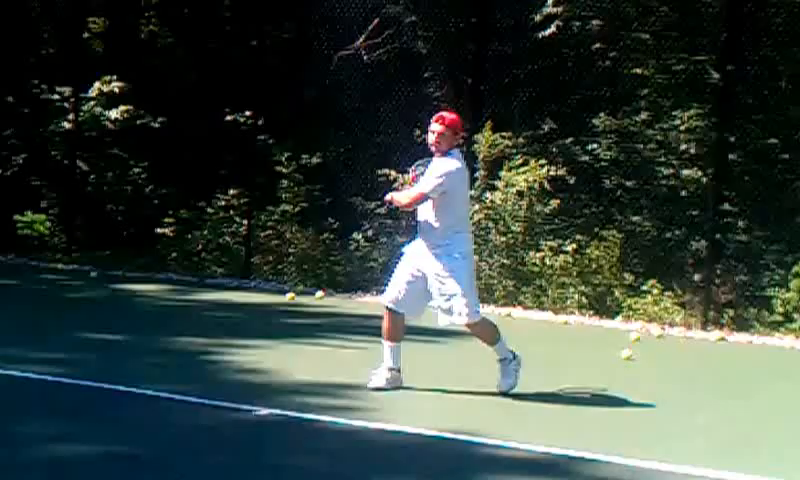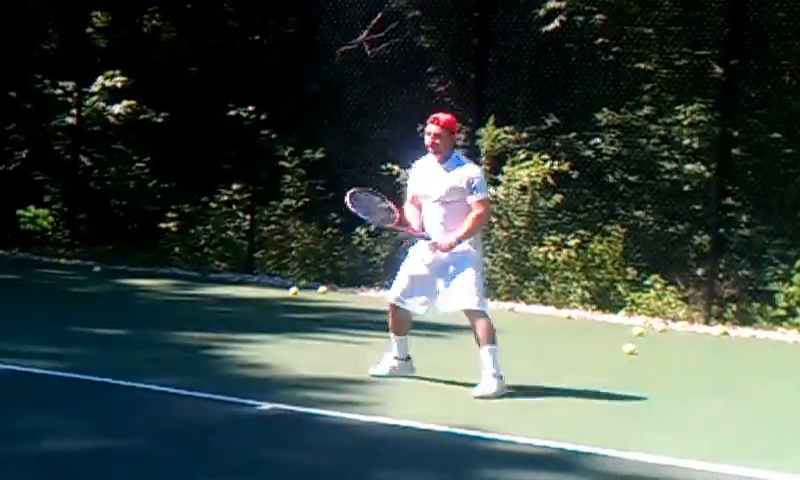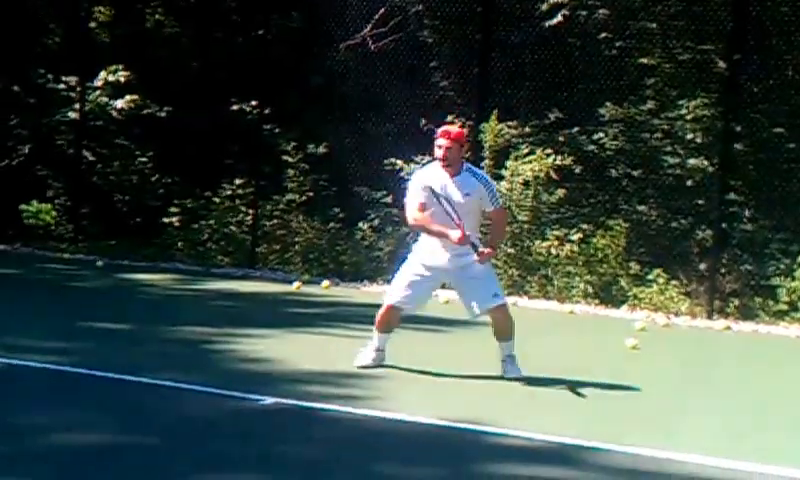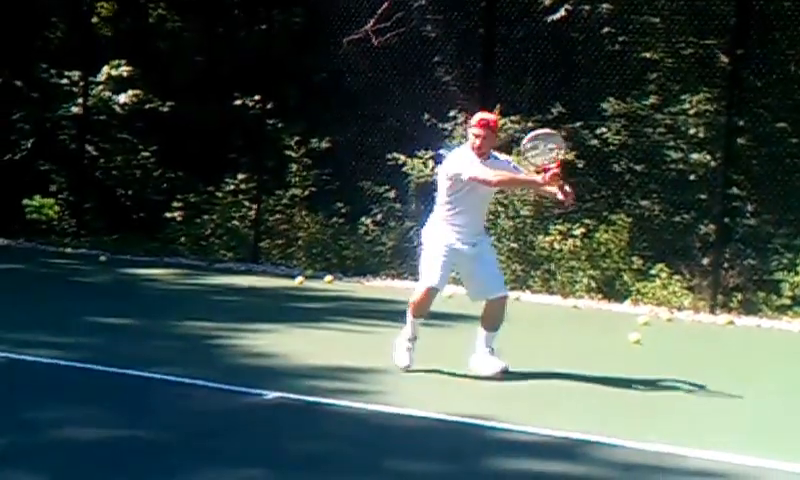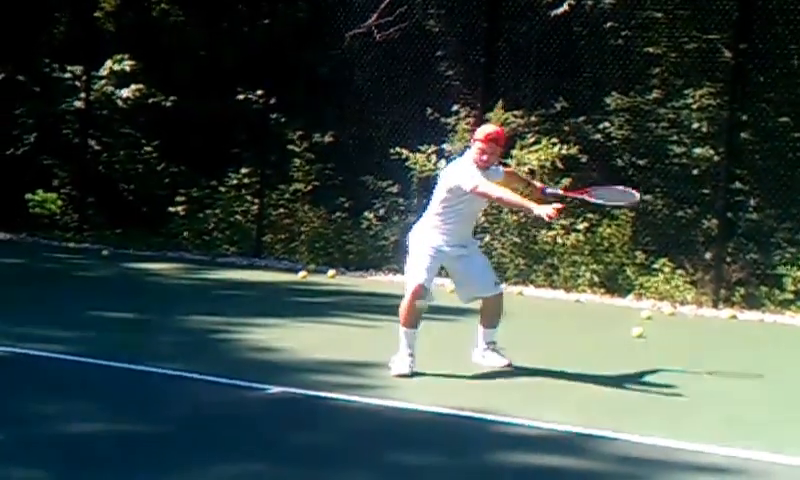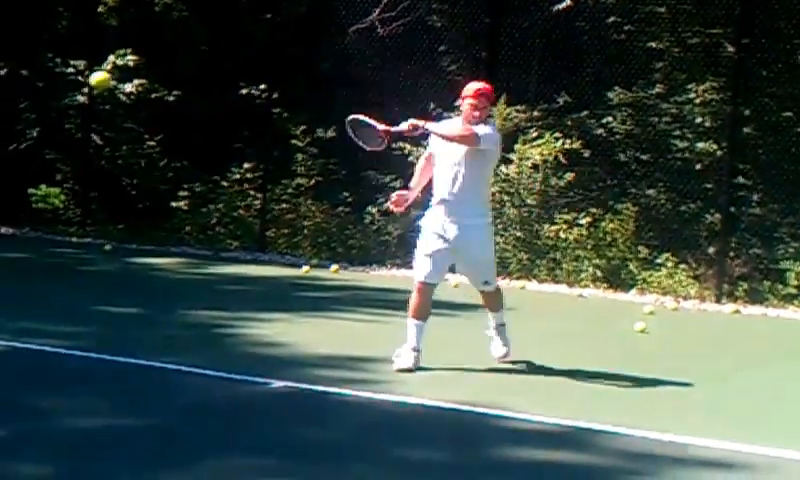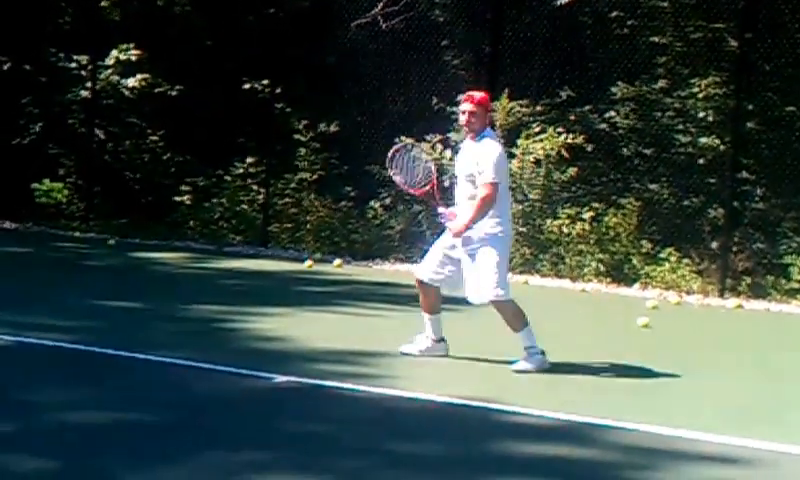
dt=0.4s
person 1, frame 1
left shoulder: (449, 168)
right shoulder: (440, 163)
left elbow: (407, 200)
left wrist: (394, 196)
right wrist: (415, 189)
left hip: (450, 253)
right hip: (423, 249)
left knee: (469, 318)
right knee: (393, 307)
left ankle: (506, 358)
right ankle: (390, 371)
person 1, frame 2
left shoulder: (469, 171)
right shoulder: (420, 168)
left elbow: (481, 213)
right elbow: (411, 204)
left wrist: (454, 241)
right wrist: (413, 223)
left hip: (462, 251)
right hip: (426, 250)
left knee: (474, 309)
right knee: (396, 304)
left ankle: (492, 375)
right ankle: (401, 359)
person 1, frame 3
left shoulder: (480, 181)
right shoulder: (422, 178)
left elbow: (499, 217)
right elbow: (414, 217)
left wrist: (494, 245)
right wrist: (449, 233)
left hip: (469, 257)
right hip: (429, 254)
left knee: (499, 309)
right knee: (392, 305)
left ankle: (508, 360)
right ankle: (375, 349)
person 1, frame 4
left shoulder: (498, 161)
right shoulder: (457, 159)
left elbow: (524, 178)
right elbow: (493, 179)
left wrist: (556, 188)
right wrist: (537, 180)
left hip: (475, 240)
right hip: (442, 237)
left knee: (498, 297)
right knee: (429, 287)
left ankle: (482, 352)
right ankle: (407, 339)
person 1, frame 5
left shoulder: (488, 169)
right shoulder: (461, 170)
left elbow: (506, 174)
right elbow: (495, 193)
left wrist: (531, 183)
right wrist: (536, 207)
left hip: (463, 244)
right hip: (429, 240)
left knee: (493, 294)
right knee: (416, 290)
left ankle: (485, 348)
right ankle: (405, 354)
person 1, frame 6
left shoulder: (489, 134)
right shoulder: (444, 129)
left elbow: (465, 137)
right elbow: (429, 164)
left wrist: (425, 126)
right wrist: (412, 192)
left hip: (473, 225)
right hip: (438, 220)
left knee: (488, 287)
right knee: (423, 284)
left ankle: (498, 329)
right ankle: (411, 350)
person 1, frame 7
left shoulder: (490, 150)
right shoulder: (467, 144)
left elbow: (488, 195)
left wrist: (465, 226)
right wrist: (455, 212)
left hip: (490, 234)
right hip: (460, 229)
left knee: (497, 296)
right knee: (425, 279)
left ankle: (534, 353)
right ankle: (434, 340)
